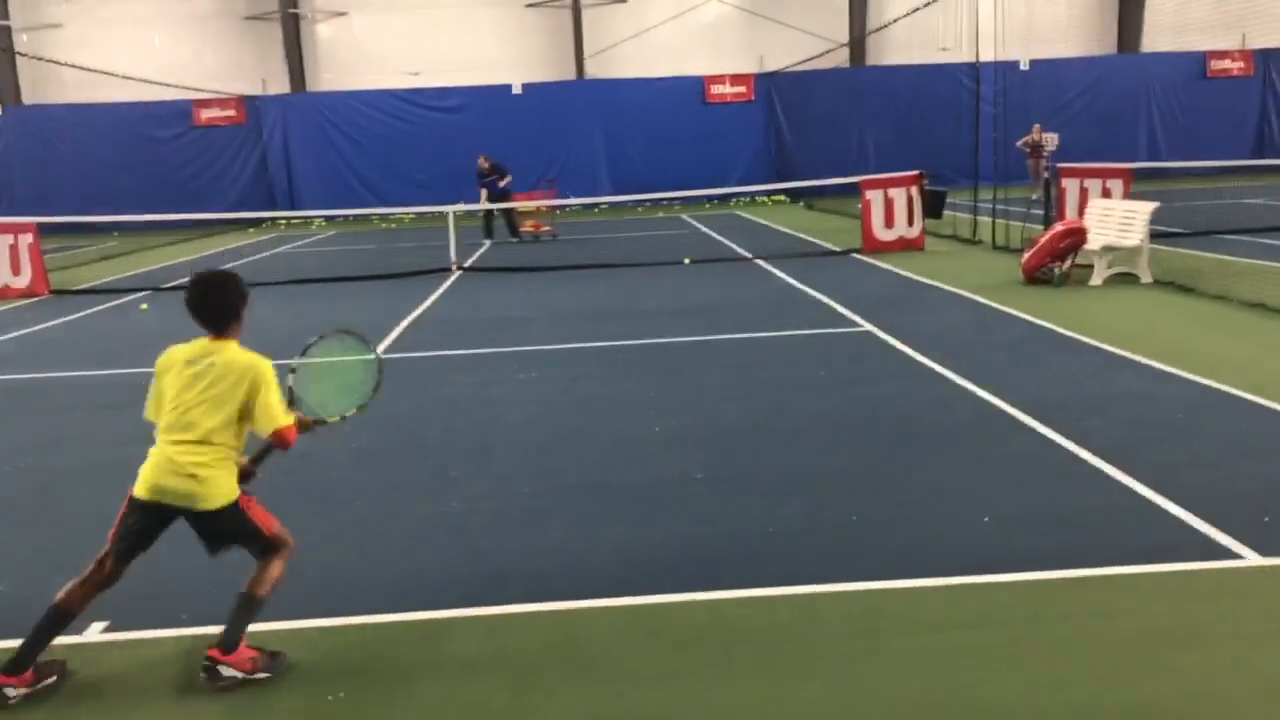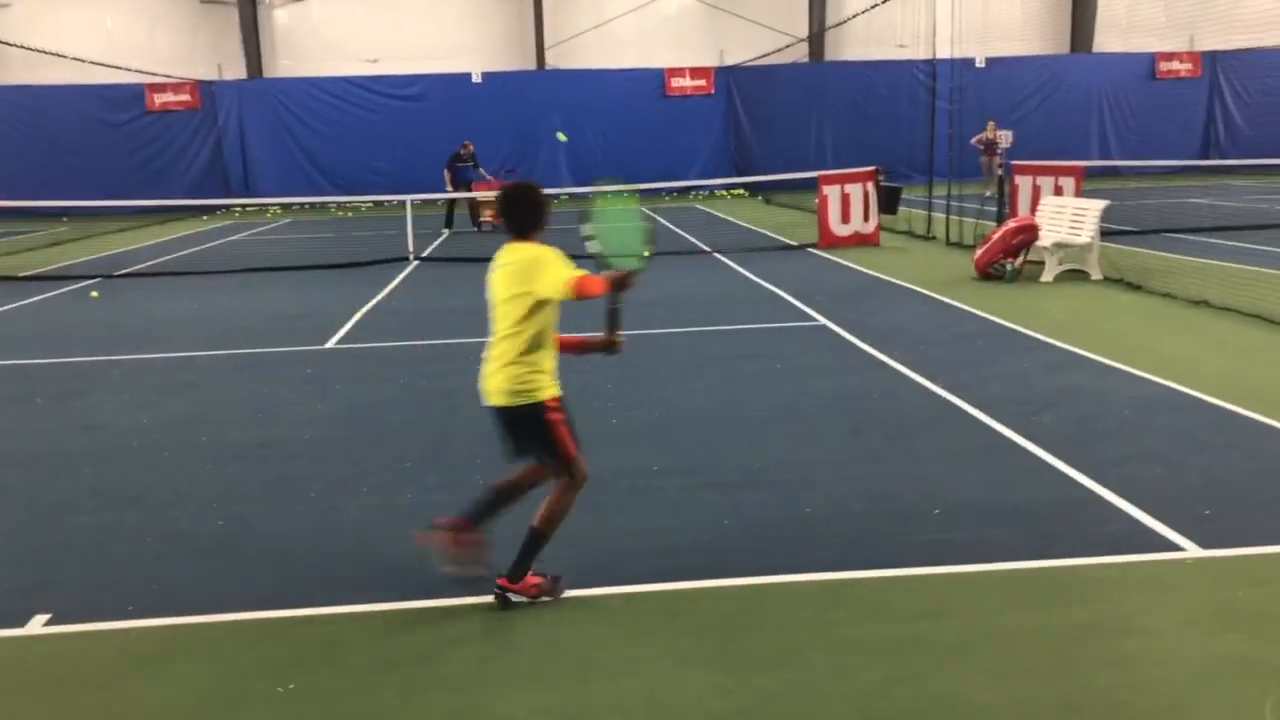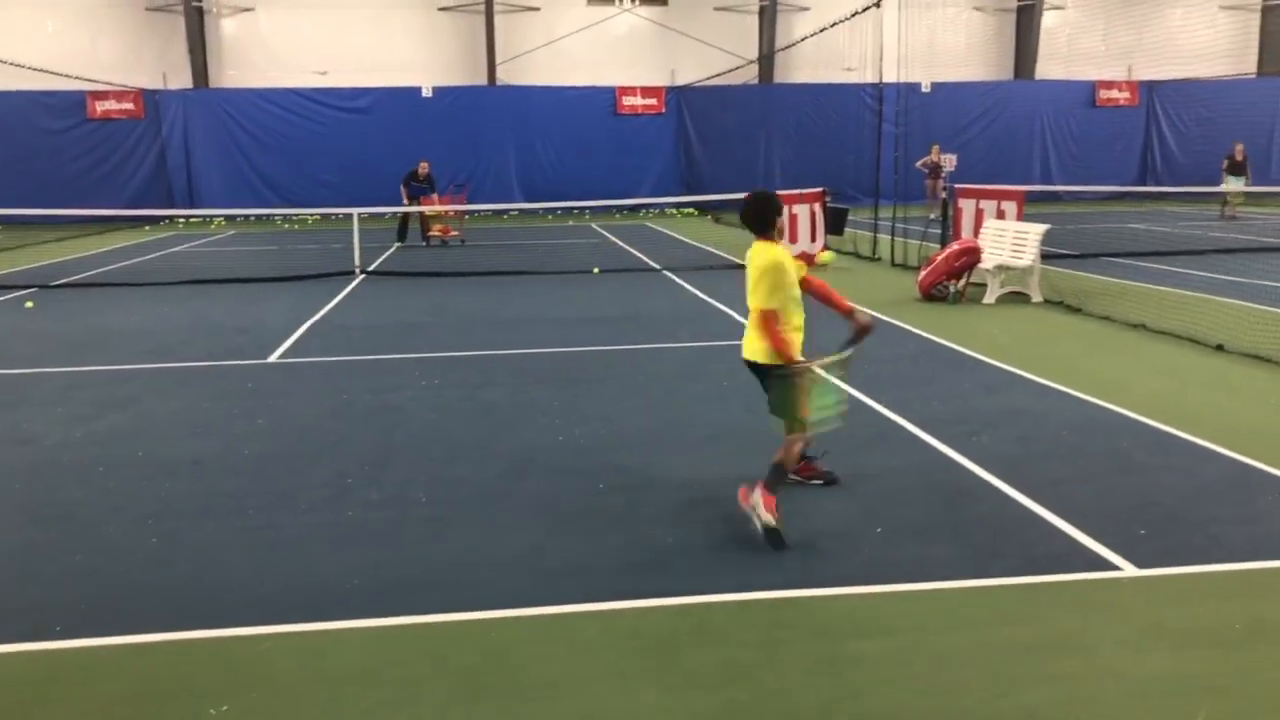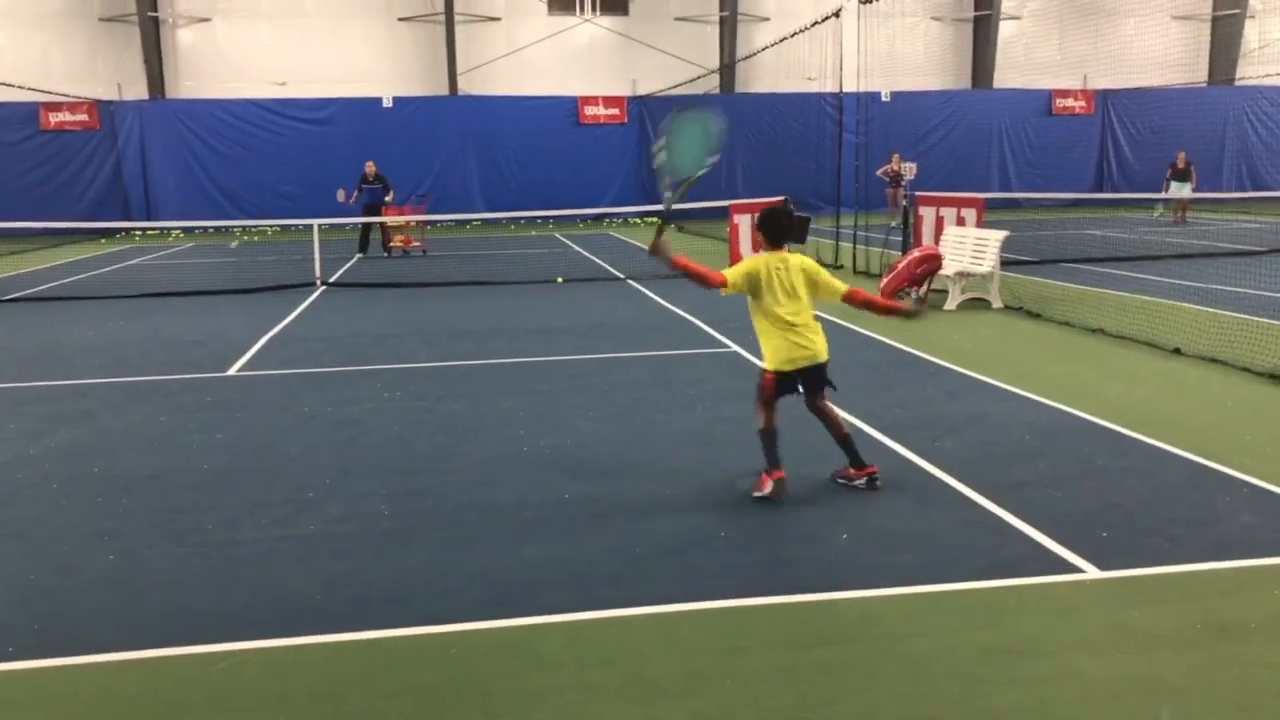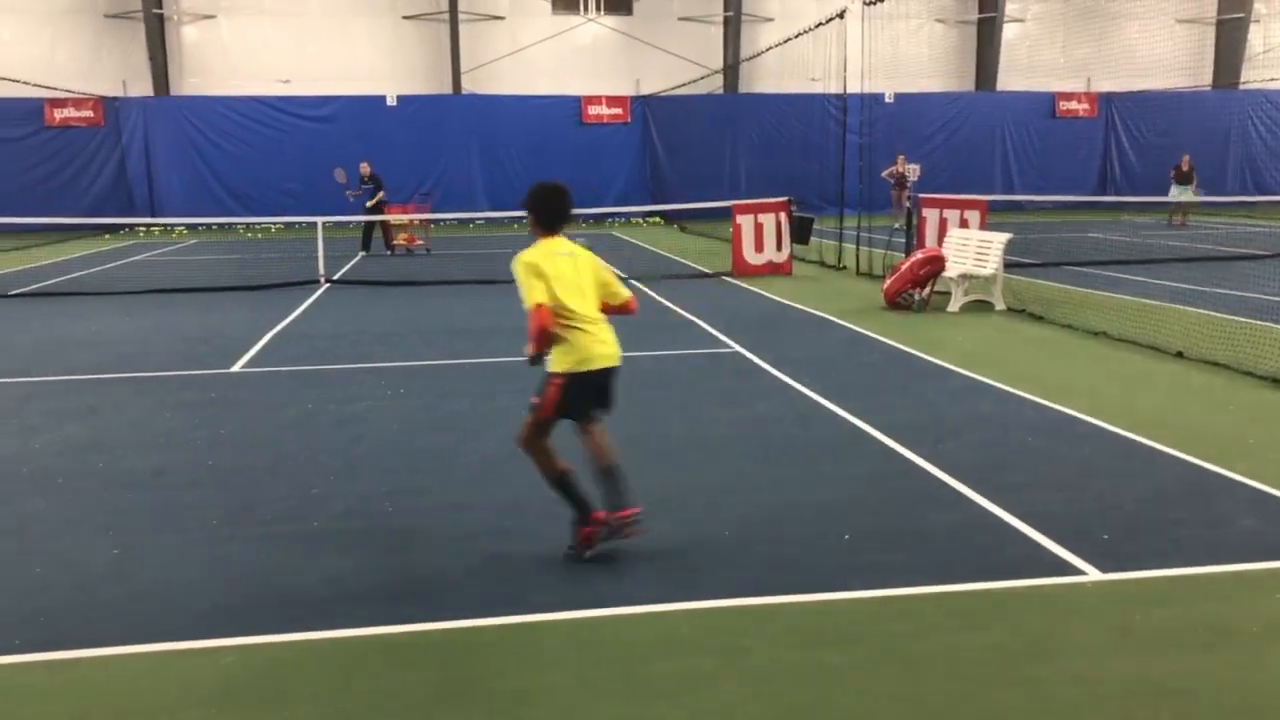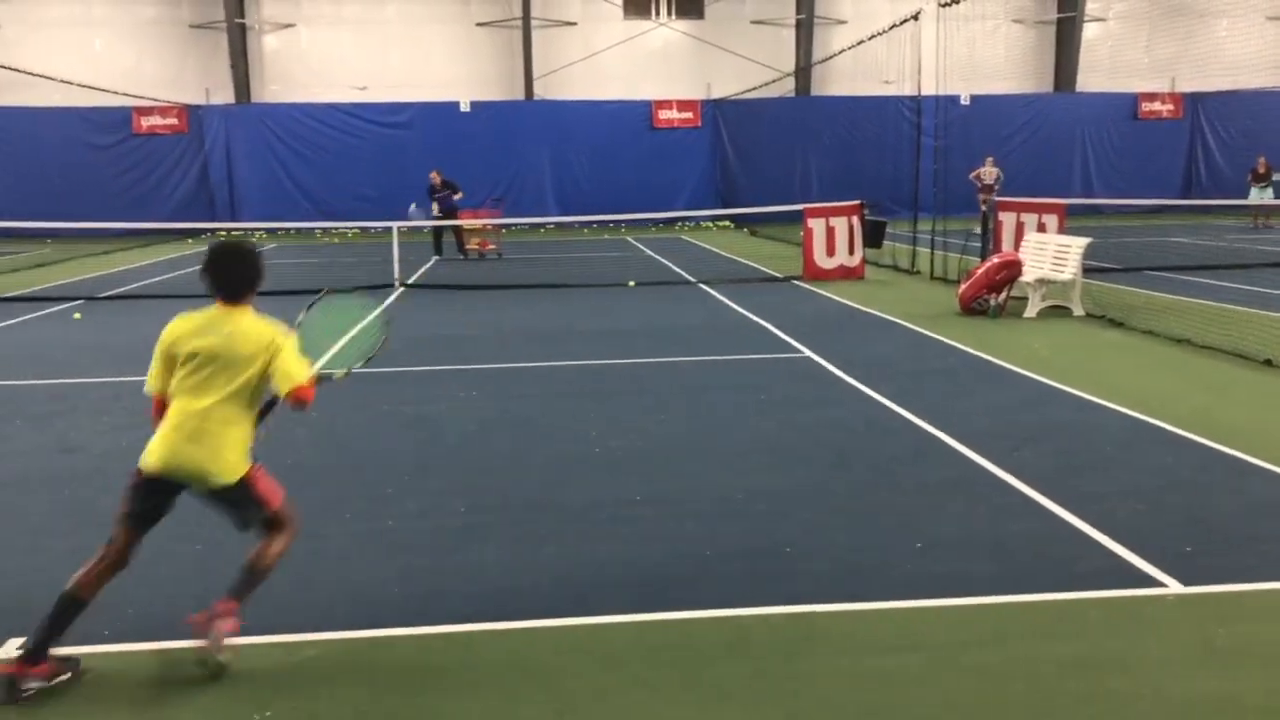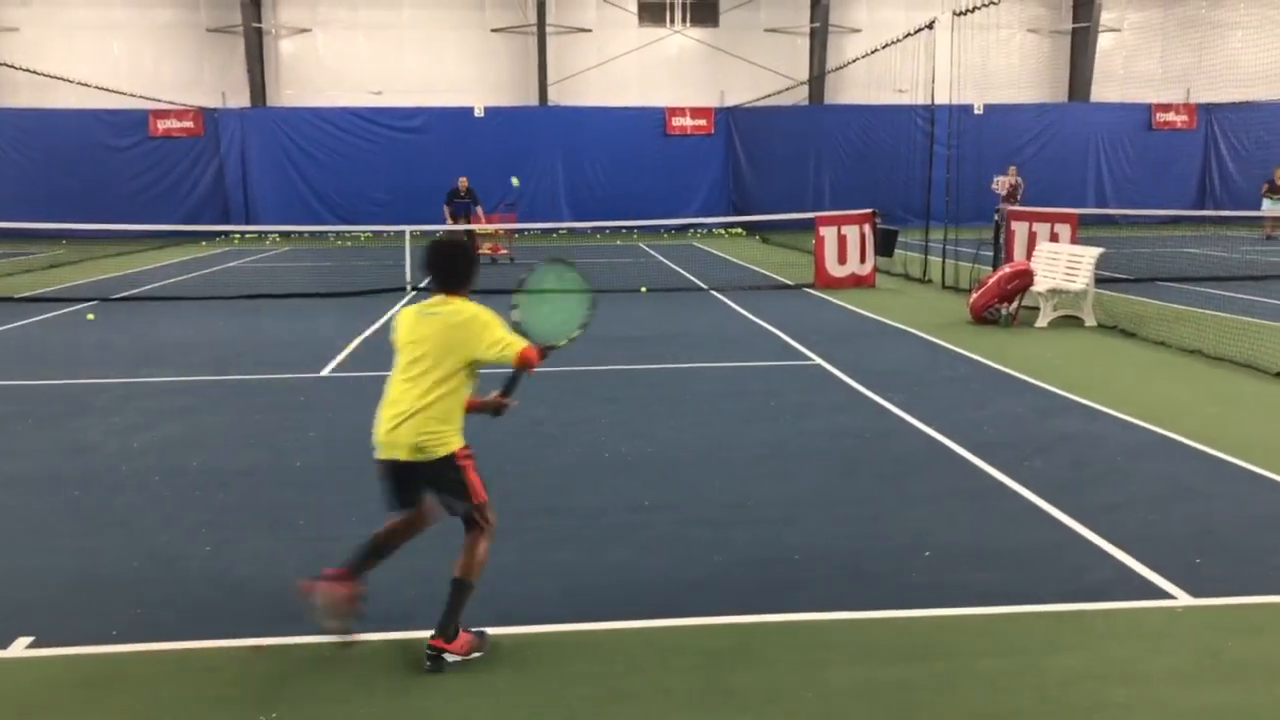
dt=0.7s
person 1, frame 1
left shoulder: (171, 360)
right shoulder: (254, 368)
right elbow: (283, 437)
right wrist: (299, 423)
left hip: (157, 480)
right hip: (212, 488)
left knee: (105, 569)
right knee: (278, 550)
right ankle: (228, 651)
person 1, frame 2
left shoulder: (500, 264)
right shoulder: (538, 258)
right elbow: (583, 288)
left wrist: (591, 344)
right wrist: (612, 282)
left hip: (500, 383)
right hip: (528, 388)
left knee: (543, 466)
right knee: (573, 475)
left ankle: (460, 527)
right ankle: (516, 579)
person 1, frame 3
left shoulder: (769, 254)
right shoulder: (771, 261)
left elbow: (809, 284)
right elbow: (768, 320)
left wrist: (852, 313)
right wrist: (790, 362)
left hip: (768, 354)
right hip: (775, 357)
left knee: (799, 414)
right knee: (797, 429)
left ankle: (800, 464)
right ankle: (763, 493)
person 1, frame 4
left shoulder: (754, 269)
right shoulder: (806, 266)
left elbow: (717, 281)
right elbow: (852, 297)
left wrist: (669, 257)
right wrist: (896, 307)
left hip: (782, 357)
right hip: (815, 352)
left knee: (765, 401)
right knee: (818, 404)
left ankle: (772, 473)
right ankle: (861, 468)
person 1, frame 5
left shoulder: (528, 260)
right shoulder: (586, 256)
left elbow: (542, 321)
right elbow: (628, 305)
left wrist: (535, 350)
left hip: (575, 360)
right hip: (607, 351)
left knee: (531, 438)
right knee: (589, 424)
left ankle: (589, 519)
right ankle: (619, 508)
person 1, frame 6
left shoulder: (178, 329)
right shoulder: (274, 336)
left elbow: (159, 407)
right elbow: (302, 394)
right wrist: (306, 381)
left hip: (165, 456)
right hip: (223, 462)
left knee: (114, 554)
right knee: (282, 527)
right ankle: (223, 610)
person 1, frame 7
left shoulder: (405, 318)
right shoulder: (477, 318)
right elbow: (527, 359)
left wrist: (478, 403)
right wrist: (545, 349)
left hip: (390, 436)
right hip: (435, 441)
left knee: (419, 514)
right knee: (480, 526)
left ankle: (340, 581)
right ankle: (448, 638)
